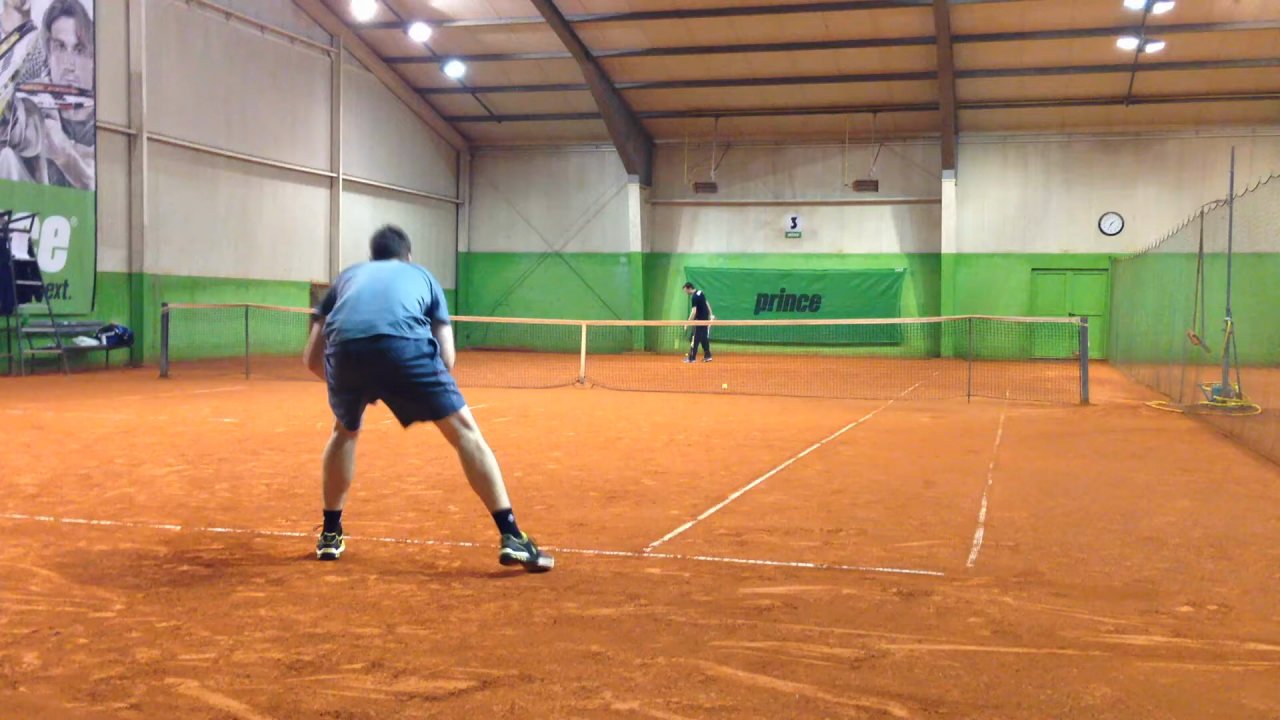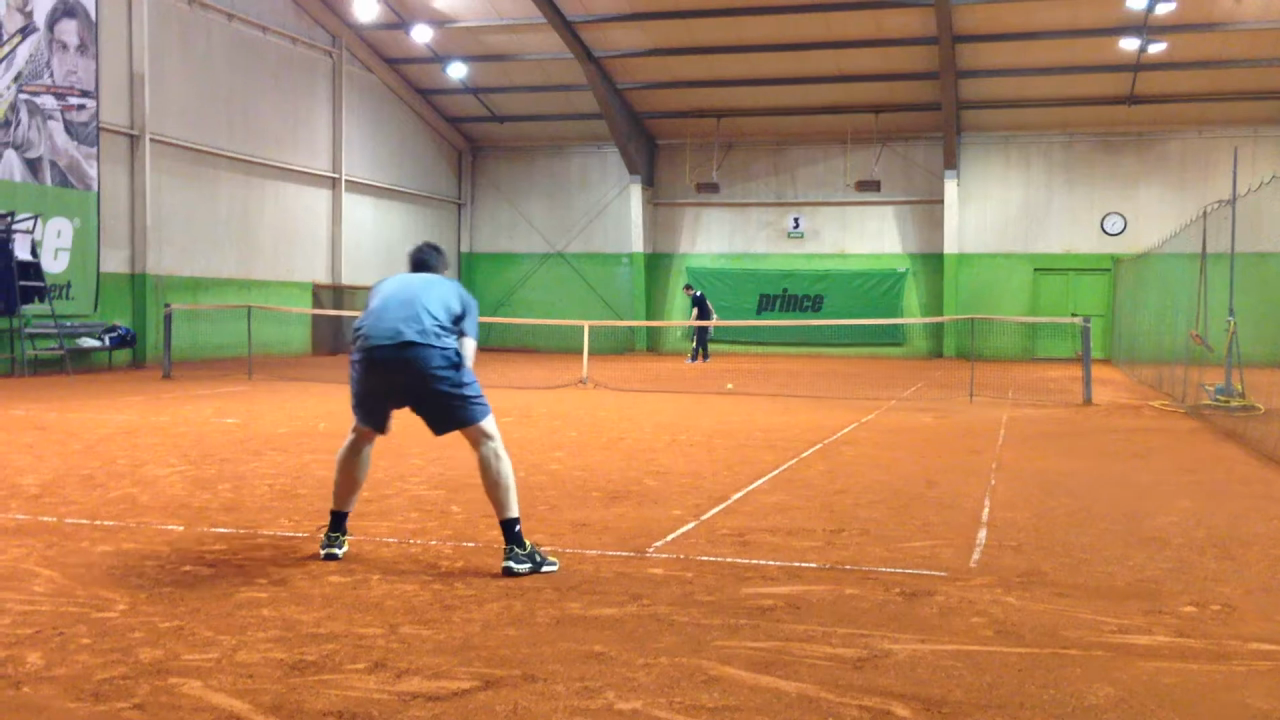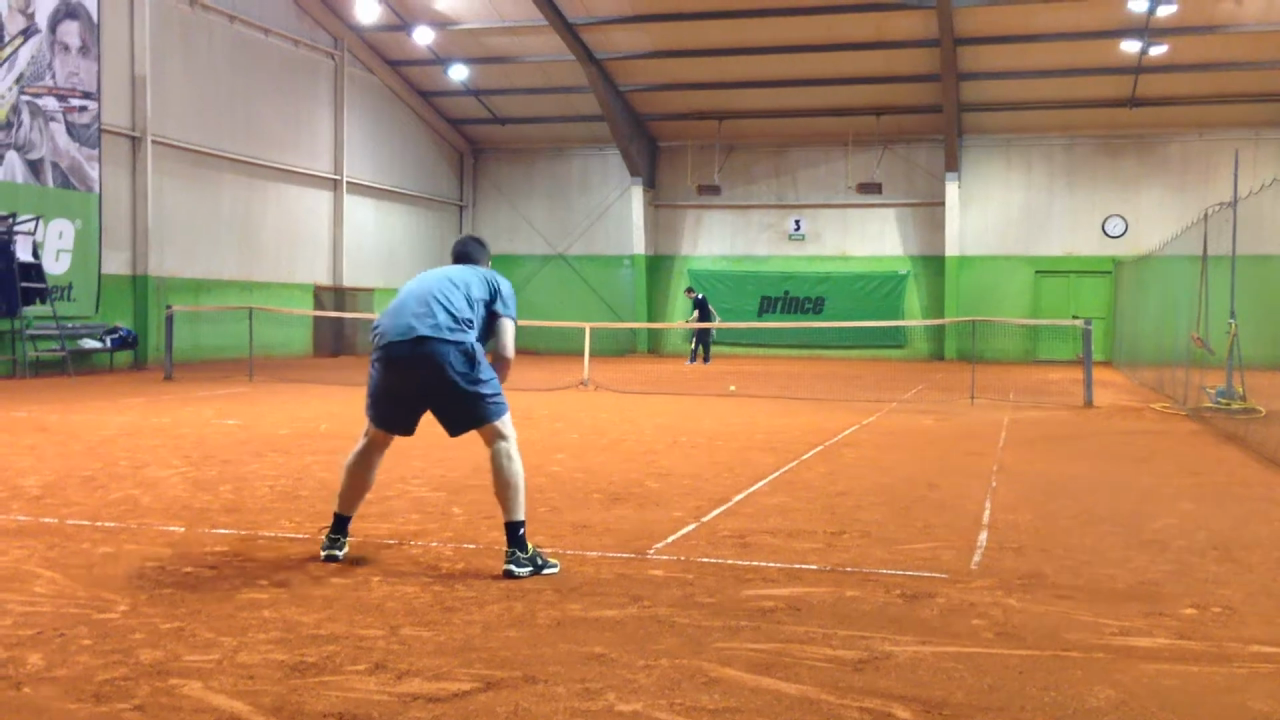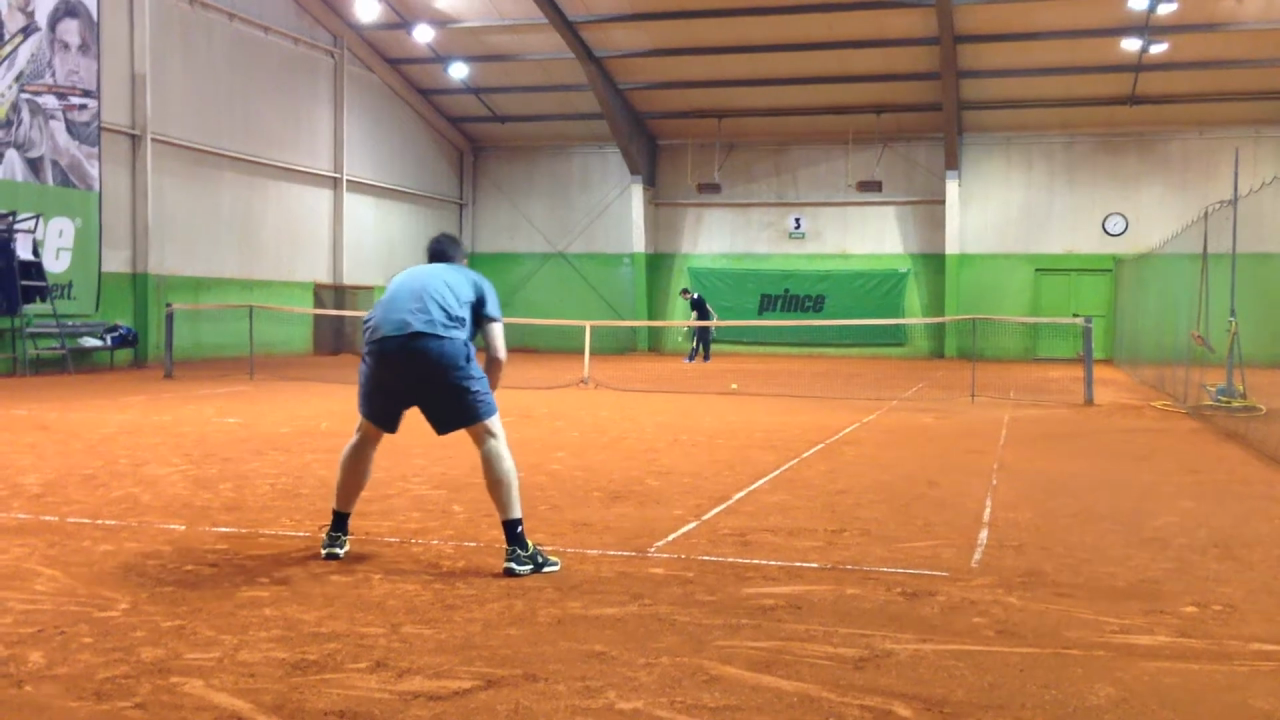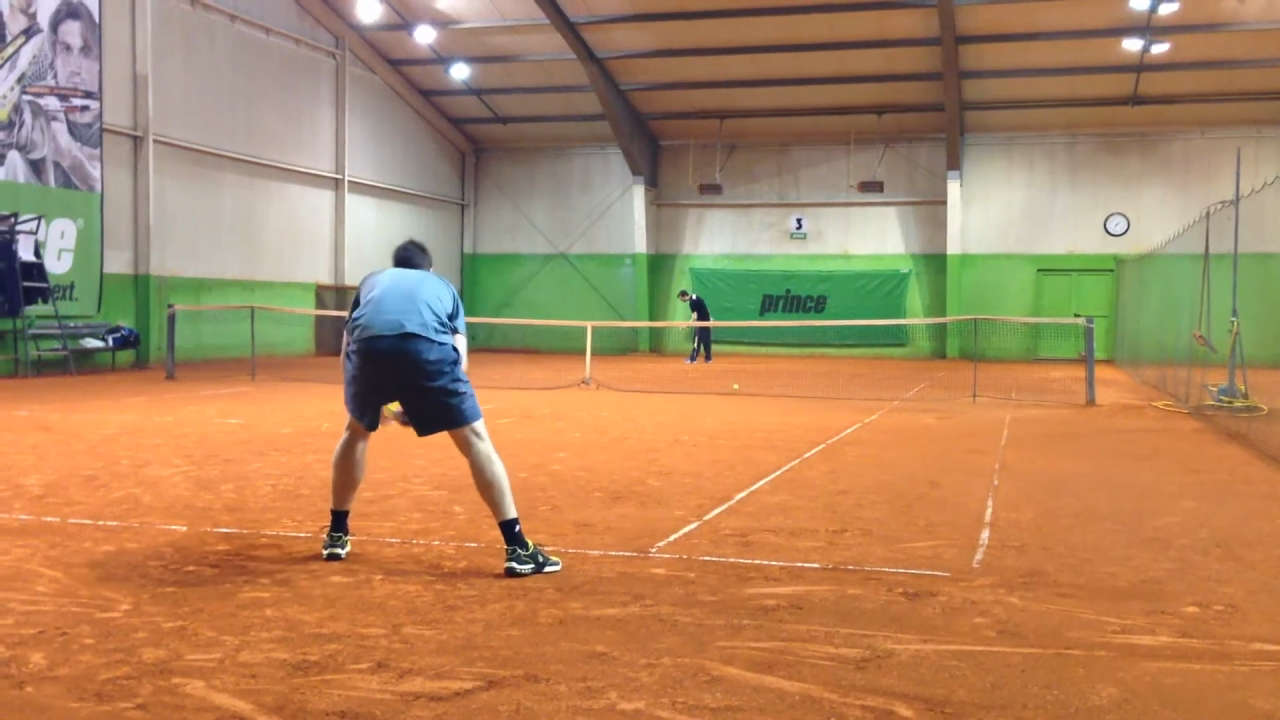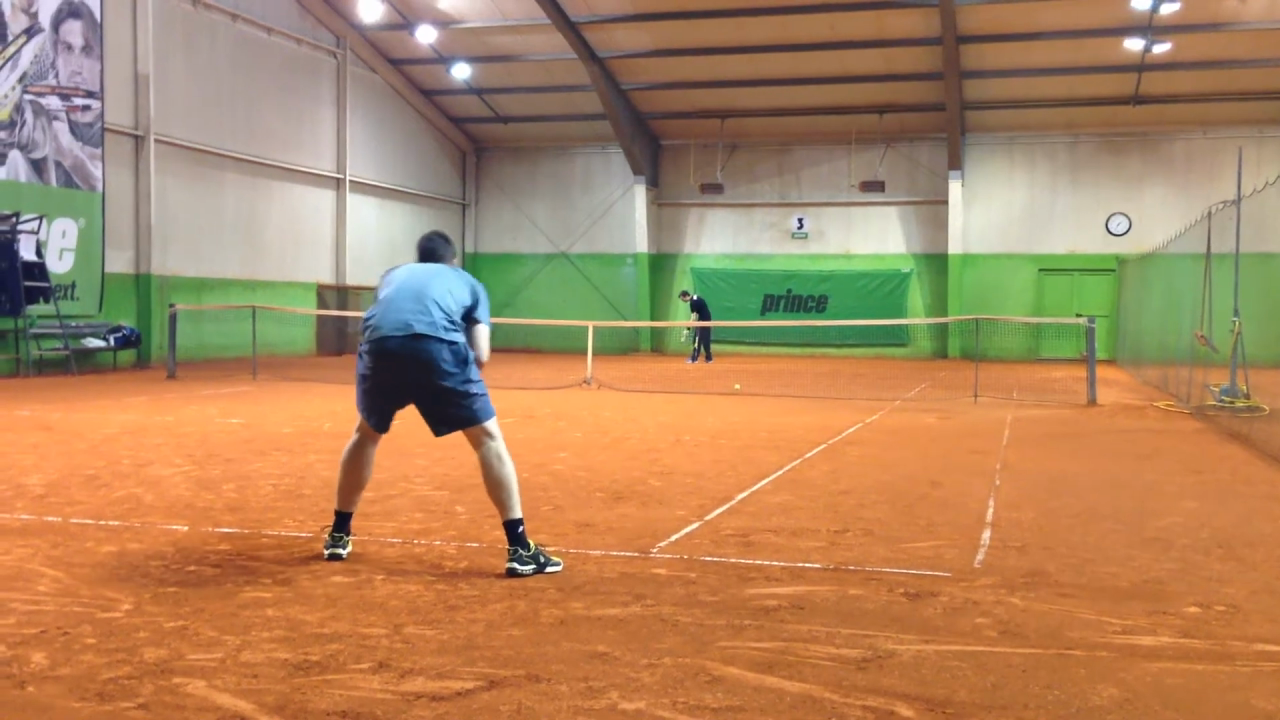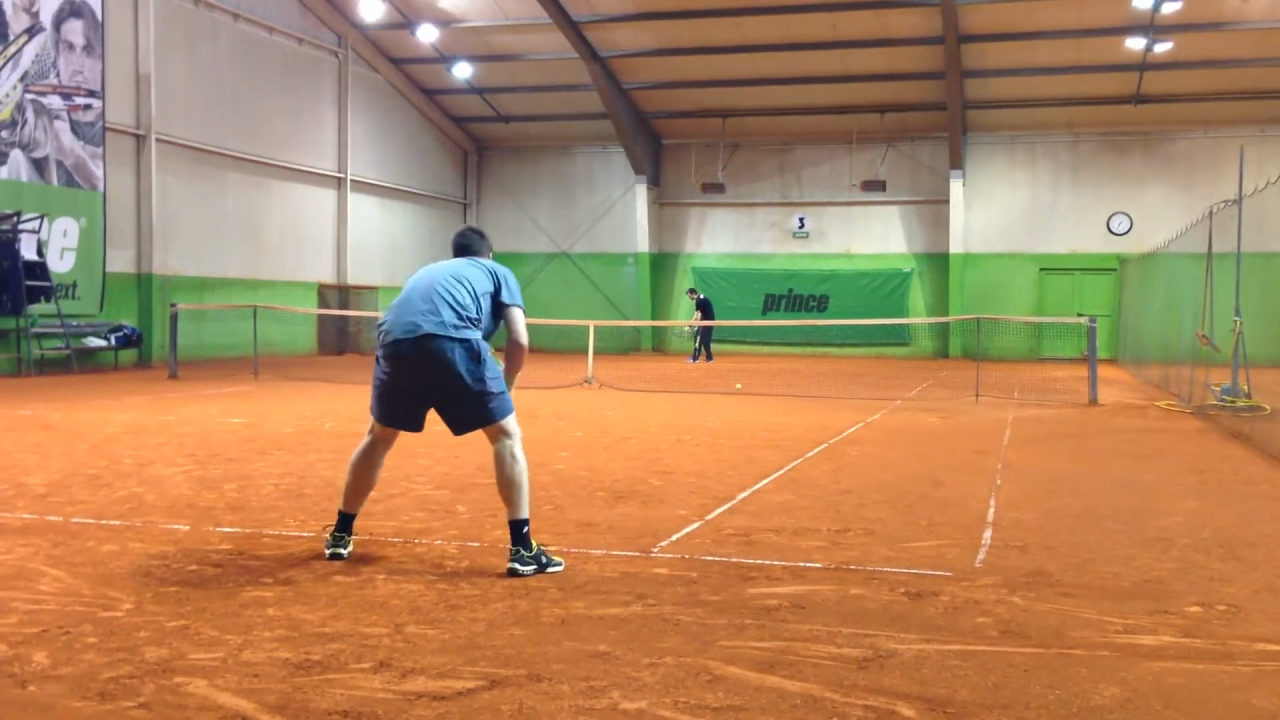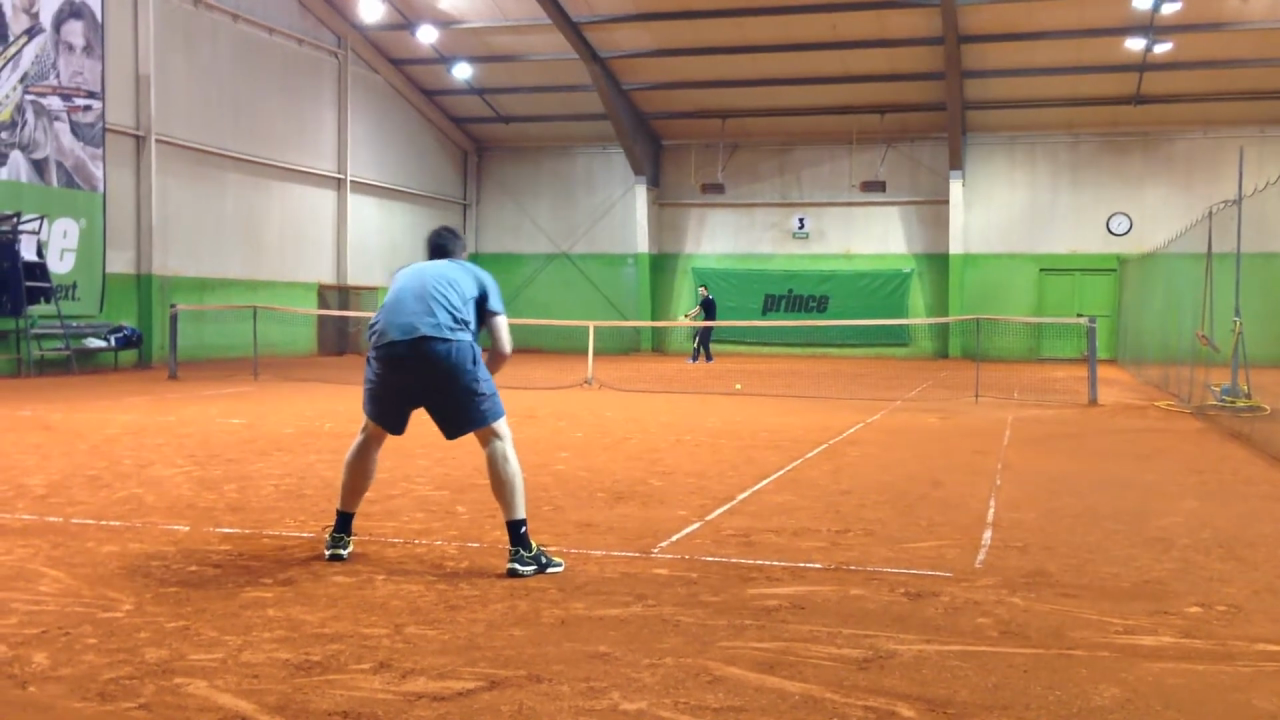
dt=0.3s
person 1, frame 1
left shoulder: (347, 276)
right shoulder: (422, 276)
left elbow: (313, 358)
right elbow: (447, 357)
left wrist: (355, 386)
right wrist: (411, 398)
left hip: (345, 346)
right hip: (404, 344)
left knee: (344, 432)
right knee: (465, 431)
left ankle: (330, 534)
right ankle: (511, 537)
person 1, frame 2
left shoulder: (383, 286)
right shoulder: (460, 293)
right elbow: (464, 364)
left wrist: (388, 397)
right wrist: (431, 403)
left hip: (371, 350)
right hip: (430, 351)
left knee: (362, 435)
right knee: (487, 439)
left ankle: (335, 534)
right ankle: (516, 548)
person 1, frame 3
left shoulder: (425, 277)
right shoulder: (496, 281)
right elbow: (505, 353)
right wrist: (488, 397)
left hip: (390, 347)
right hip: (447, 346)
left knee: (374, 440)
right knee: (502, 438)
left ankle: (336, 536)
right ankle: (518, 551)
person 1, frame 4
left shoulder: (403, 276)
right shoulder: (476, 280)
right elbow: (497, 355)
right wrist: (481, 398)
left hip: (382, 341)
right hip: (440, 344)
left knee: (367, 435)
right knee: (490, 436)
left ankle: (336, 534)
right ankle: (518, 549)
person 1, frame 5
left shoulder: (372, 280)
right shoulder: (443, 287)
left elbow: (345, 351)
right elbow: (459, 363)
left wrist: (376, 394)
right wrist: (416, 408)
left hip: (369, 344)
right hip: (427, 346)
left knee: (356, 432)
right knee: (475, 440)
left ankle: (336, 534)
right ankle: (518, 548)
person 1, frame 6
left shoulder: (393, 274)
right shoulder: (468, 282)
left elbow: (367, 336)
right elbow: (480, 355)
left wrist: (395, 393)
right wrist: (439, 393)
left hip: (381, 343)
right hip: (438, 344)
left knee: (366, 434)
right knee: (488, 438)
left ankle: (338, 534)
right ankle: (520, 549)
person 1, frame 7
left shoulder: (428, 272)
right shoulder: (498, 271)
right elbow: (520, 341)
right wrist: (504, 385)
left hip: (395, 344)
right hip: (452, 343)
left knee: (379, 436)
right knee: (506, 435)
left ankle: (340, 534)
right ankle: (522, 549)
person 1, frame 8
left shoulder: (404, 273)
right shoulder: (477, 275)
right elbow: (503, 348)
right wrist: (478, 384)
left hip: (388, 345)
right hip: (446, 345)
left knee: (371, 435)
right knee: (497, 437)
left ankle: (340, 534)
right ankle: (521, 549)
